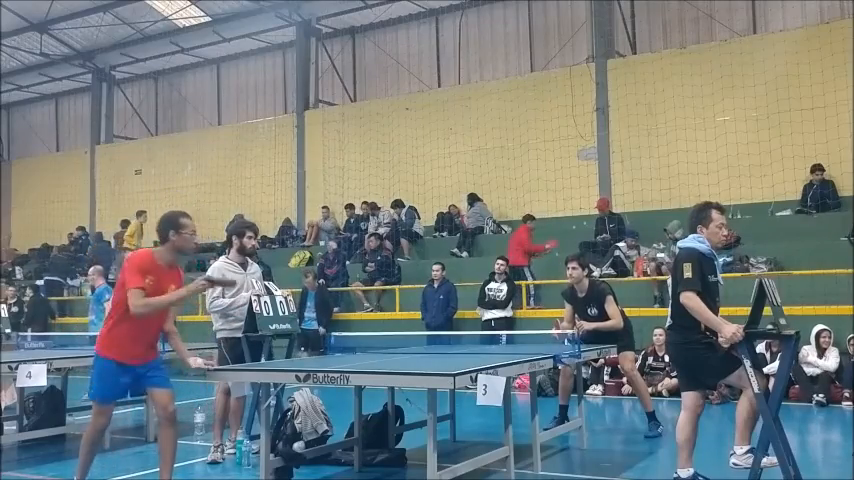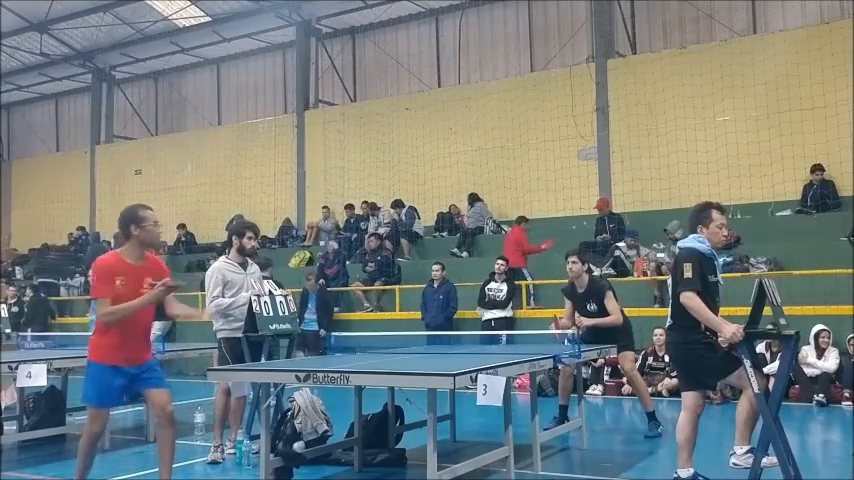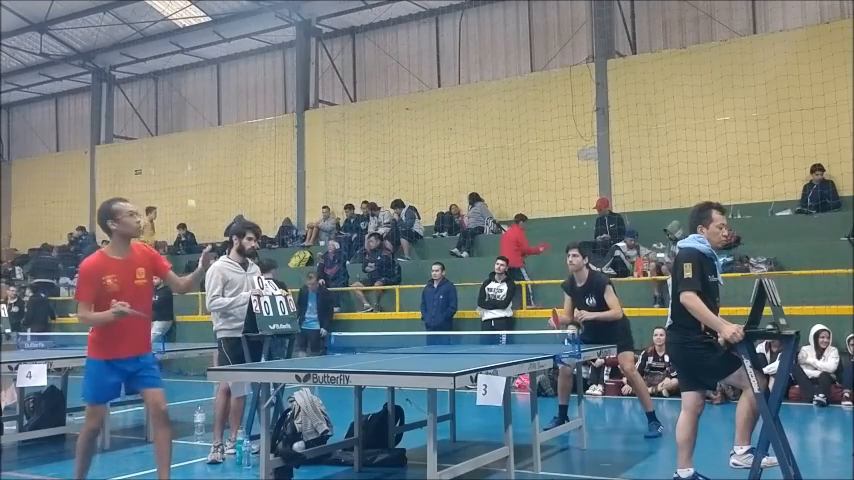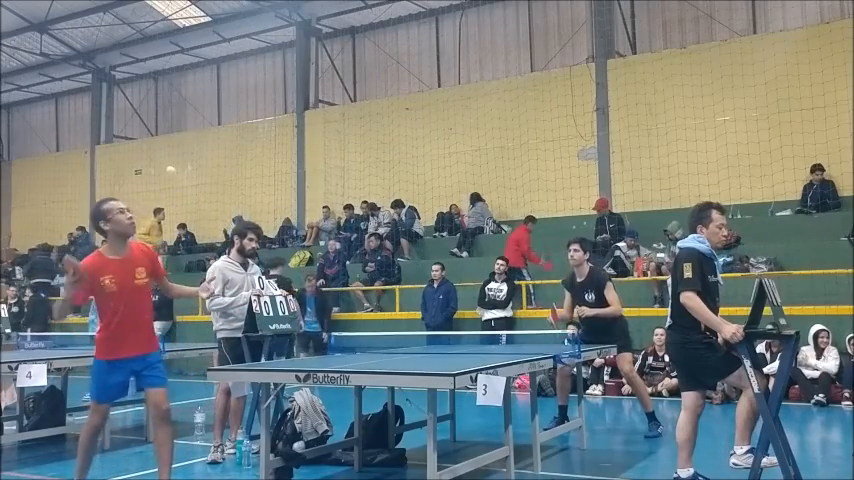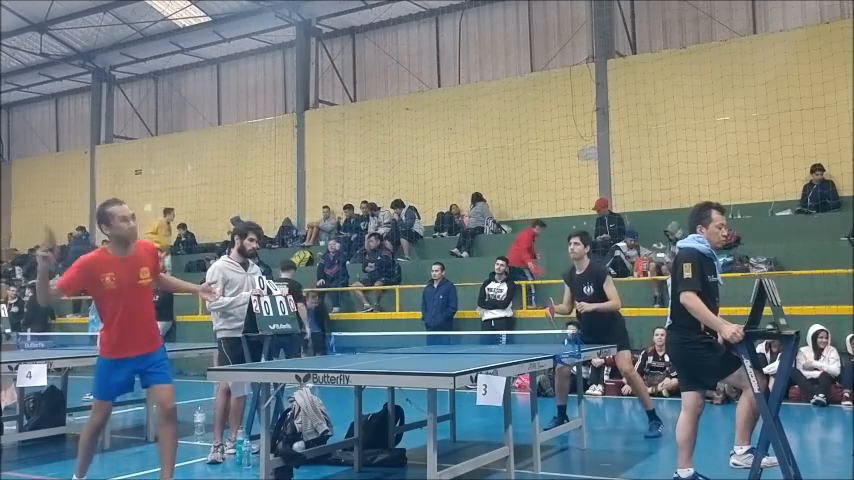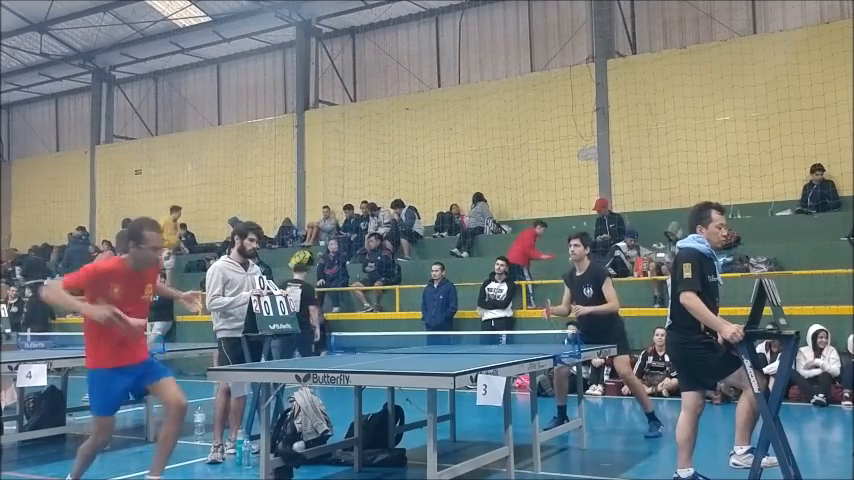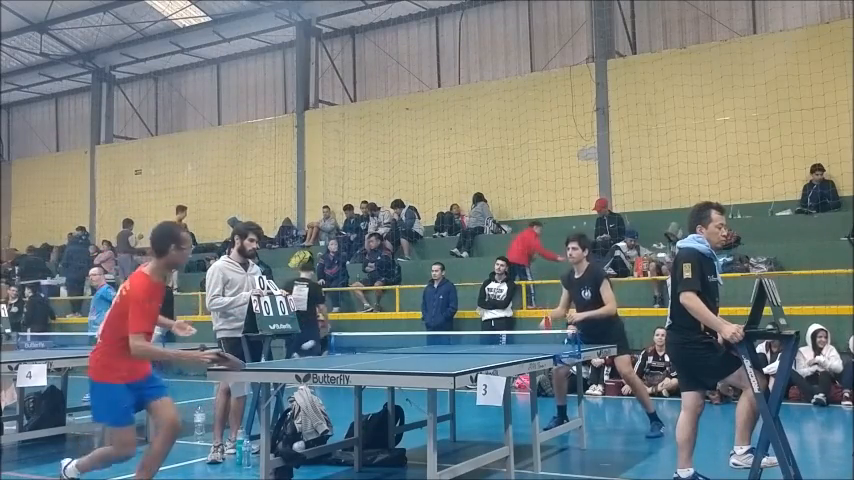
dt=0.2s
person 1, frame 1
left shoulder: (706, 258)
right shoulder: (689, 255)
right elbow: (687, 298)
left wrist: (727, 328)
right wrist: (722, 328)
left hip: (691, 342)
right hip: (691, 342)
left knee: (692, 405)
right knee: (755, 382)
right ankle: (741, 451)
person 1, frame 2
left shoulder: (706, 258)
right shoulder: (690, 255)
right elbow: (687, 298)
left wrist: (728, 327)
right wrist: (723, 328)
left hip: (691, 342)
right hip: (691, 342)
left knee: (692, 405)
right knee: (755, 381)
right ankle: (741, 451)
person 1, frame 3
left shoulder: (707, 258)
right shoulder: (690, 255)
right elbow: (688, 298)
left wrist: (727, 327)
right wrist: (723, 328)
left hip: (690, 342)
right hip: (691, 342)
left knee: (692, 405)
right knee: (756, 382)
right ankle: (742, 451)
person 1, frame 4
left shoulder: (706, 258)
right shoulder: (689, 255)
right elbow: (687, 298)
left wrist: (726, 327)
right wrist: (722, 328)
left hip: (690, 342)
right hip: (691, 342)
left knee: (692, 406)
right knee: (755, 382)
right ankle: (741, 451)
person 1, frame 5
left shoulder: (706, 258)
right shoulder: (690, 255)
right elbow: (687, 298)
left wrist: (727, 327)
right wrist: (723, 328)
left hip: (690, 342)
right hip: (691, 342)
left knee: (692, 405)
right knee: (755, 382)
right ankle: (741, 451)
person 1, frame 6
left shoulder: (706, 258)
right shoulder: (689, 255)
right elbow: (687, 298)
left wrist: (728, 327)
right wrist: (723, 328)
left hip: (691, 342)
right hip: (691, 342)
left knee: (692, 405)
right knee: (755, 381)
right ankle: (742, 451)
person 1, frame 7
left shoulder: (706, 258)
right shoulder: (689, 255)
right elbow: (687, 298)
left wrist: (727, 327)
right wrist: (723, 328)
left hip: (690, 342)
right hip: (691, 342)
left knee: (692, 406)
right knee: (755, 382)
right ankle: (742, 451)
person 2, frame 1
left shoulder: (178, 275)
right shoulder: (137, 260)
left elbow: (167, 327)
right elbow: (136, 308)
left wrist: (188, 358)
right wrist: (187, 292)
left hip: (149, 357)
right hip: (113, 356)
left knee: (168, 413)
right knee: (100, 422)
person 2, frame 2
left shoulder: (155, 265)
right shoulder: (104, 265)
left elbow: (171, 307)
right elbow: (105, 316)
left wrist: (200, 314)
right wrist: (149, 297)
left hip: (143, 358)
right hip: (105, 361)
left knee: (166, 413)
right knee: (96, 427)
person 2, frame 3
left shoulder: (146, 254)
right shoulder: (91, 266)
left elbow: (178, 285)
right elbow: (83, 316)
left wrist: (200, 269)
right wrist: (110, 314)
left hip: (141, 353)
right hip: (104, 357)
left knee: (160, 411)
right knee: (94, 423)
person 2, frame 4
left shoulder: (146, 254)
right shoulder: (90, 265)
left elbow: (165, 287)
right elbow: (61, 311)
left wrist: (197, 291)
right wrist: (70, 288)
left hip: (148, 350)
right hip: (111, 355)
left knee: (161, 412)
right knee: (96, 421)
person 2, frame 5
left shoulder: (149, 252)
right shoulder: (91, 264)
right elbow: (45, 299)
left wrist: (193, 288)
right wrist: (43, 269)
left hip: (152, 350)
right hip: (114, 354)
left knee: (167, 409)
right knee: (98, 418)
person 2, frame 6
left shoulder: (150, 267)
right shoulder: (103, 270)
right elbow: (49, 291)
left wrist: (179, 296)
right wrist: (88, 308)
left hip: (139, 357)
right hip: (105, 363)
left knee: (178, 405)
right knee: (102, 436)
person 2, frame 7
left shoulder: (153, 276)
right shoulder: (143, 288)
right elbow: (138, 348)
left wrist: (169, 324)
right wrist: (191, 356)
left hip: (136, 370)
right hip: (111, 372)
left knee: (172, 423)
right knee: (124, 448)
person 3, frame 1
left shoulder: (255, 268)
right shoulder: (218, 269)
right elbow: (212, 304)
right wrist: (244, 298)
left hip: (252, 334)
right hip: (230, 335)
left knee: (241, 388)
right knee: (226, 387)
left ankle: (233, 439)
right ankle: (218, 442)
person 3, frame 2
left shoulder: (254, 268)
right shoulder: (218, 269)
right elbow: (212, 305)
right wrist: (244, 298)
right hip: (230, 335)
left knee: (240, 388)
right knee: (226, 387)
left ankle: (233, 439)
right ankle: (218, 442)
person 3, frame 3
left shoulder: (255, 269)
right shoulder: (219, 268)
right elbow: (212, 303)
right wrist: (245, 297)
right hip: (230, 335)
left knee: (240, 387)
right knee: (226, 387)
left ankle: (233, 439)
right ankle: (218, 442)
person 3, frame 4
left shoulder: (255, 269)
right shoulder: (219, 268)
right elbow: (212, 303)
right wrist: (244, 297)
right hip: (230, 335)
left knee: (240, 387)
right knee: (226, 386)
left ankle: (233, 439)
right ankle: (218, 442)
person 3, frame 5
left shoulder: (255, 269)
right shoulder: (219, 268)
right elbow: (212, 302)
right wrist: (244, 297)
right hip: (230, 335)
left knee: (240, 387)
right knee: (226, 387)
left ankle: (233, 439)
right ankle: (218, 442)
person 3, frame 6
left shoulder: (255, 269)
right shoulder: (219, 268)
right elbow: (212, 302)
right wrist: (244, 297)
right hip: (230, 335)
left knee: (241, 387)
right knee: (226, 387)
left ankle: (233, 439)
right ankle: (218, 442)
person 3, frame 7
left shoulder: (255, 269)
right shoulder: (219, 268)
right elbow: (212, 303)
right wrist: (244, 297)
left hip: (251, 334)
right hip: (230, 335)
left knee: (241, 387)
right knee: (226, 386)
left ankle: (233, 439)
right ankle: (218, 442)
person 4, frame 1
left shoulder: (601, 289)
right shoulder: (569, 294)
left elbow: (618, 323)
right elbow: (568, 323)
left wrist: (591, 325)
right wrist: (559, 328)
left hip: (618, 333)
right hip: (592, 334)
left knee: (629, 369)
right knee: (566, 367)
left ankle: (653, 420)
right ankle: (562, 416)
person 4, frame 2
left shoulder: (601, 286)
right shoulder: (569, 290)
left elbow: (618, 318)
right elbow: (569, 320)
left wrist: (591, 321)
right wrist: (559, 324)
left hip: (617, 332)
right hip: (592, 334)
left knee: (628, 369)
right knee: (566, 367)
left ankle: (653, 420)
right ankle: (562, 416)
person 4, frame 3
left shoulder: (600, 281)
right shoulder: (568, 285)
left elbow: (618, 313)
right elbow: (568, 316)
left wrist: (592, 314)
right wrist: (558, 319)
left hip: (616, 331)
right hip: (591, 333)
left knee: (628, 369)
right knee: (565, 368)
left ankle: (653, 420)
right ankle: (562, 416)
person 4, frame 4
left shoulder: (600, 277)
right shoulder: (569, 282)
left elbow: (617, 309)
right elbow: (568, 313)
left wrist: (592, 311)
right wrist: (557, 316)
left hip: (614, 331)
right hip: (589, 333)
left knee: (627, 371)
right knee: (563, 368)
left ankle: (653, 420)
right ankle: (562, 417)
person 4, frame 5
left shoulder: (600, 271)
right shoulder: (569, 276)
left elbow: (616, 303)
right elbow: (567, 307)
left wrist: (591, 306)
right wrist: (554, 309)
left hip: (612, 330)
right hip: (587, 332)
left knee: (627, 370)
right knee: (561, 369)
left ankle: (654, 419)
right ankle: (561, 416)
person 4, frame 6
left shoulder: (599, 273)
right shoulder: (569, 277)
left elbow: (614, 305)
right elbow: (566, 308)
left wrist: (588, 309)
right wrist: (551, 310)
left hip: (611, 332)
right hip: (586, 333)
left knee: (625, 373)
right knee: (560, 370)
left ankle: (653, 420)
right ankle: (561, 416)
person 4, frame 7
left shoulder: (598, 275)
right shoulder: (568, 278)
left elbow: (612, 308)
right elbow: (563, 309)
left wrist: (584, 314)
right wrist: (550, 318)
left hip: (611, 333)
right hip: (585, 335)
left knee: (626, 372)
right knee: (559, 370)
left ankle: (655, 420)
right ankle: (561, 416)
